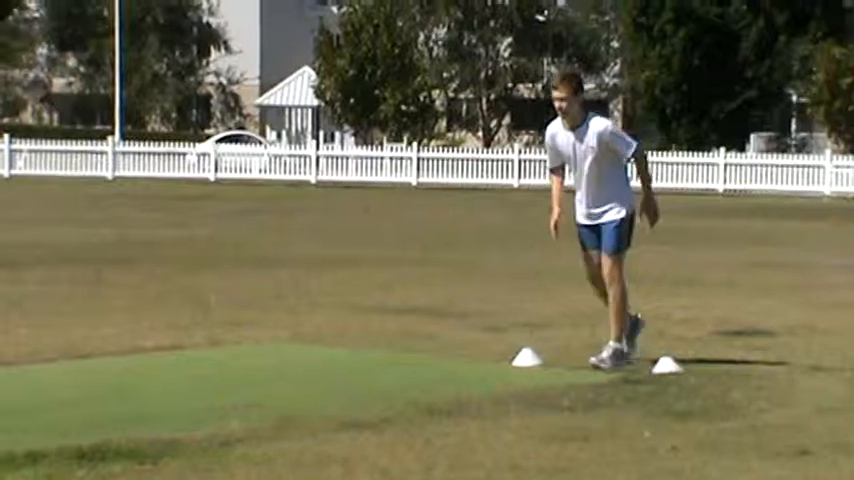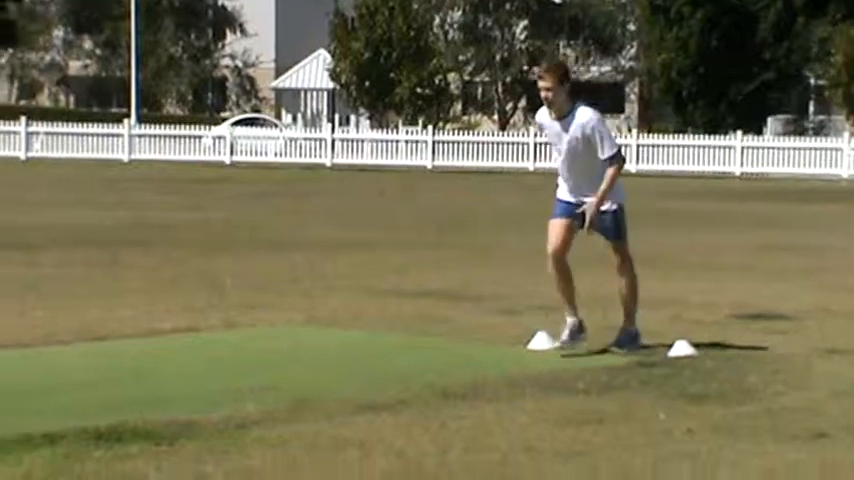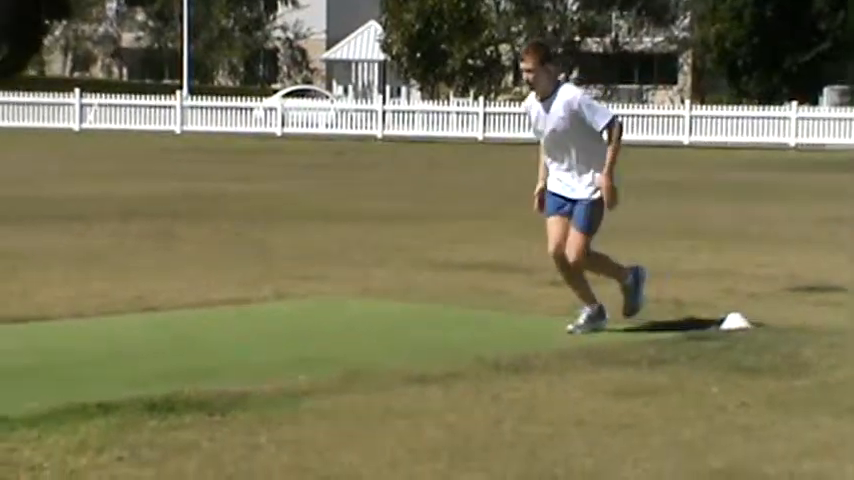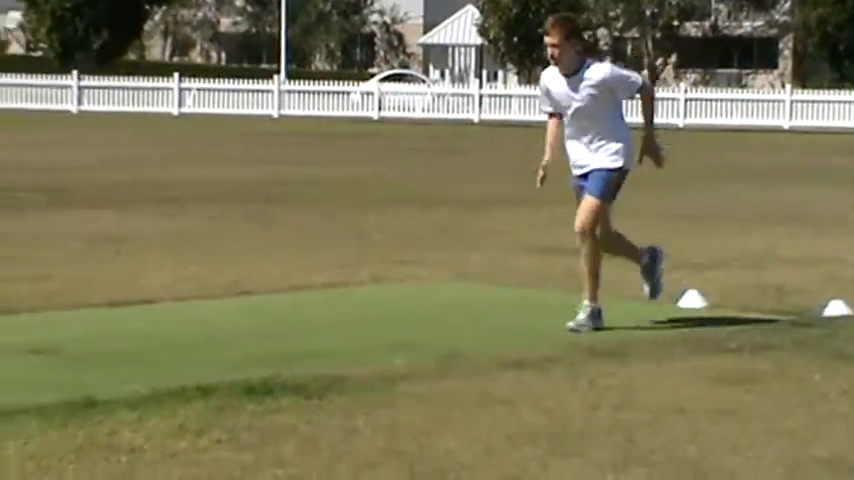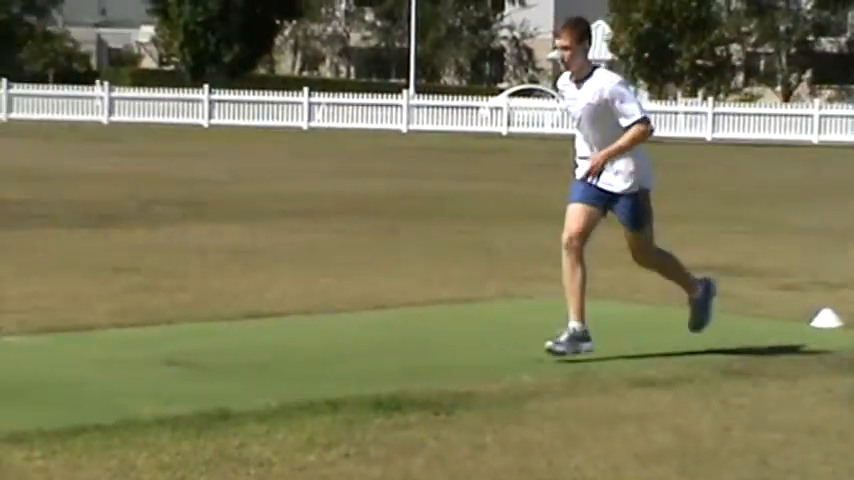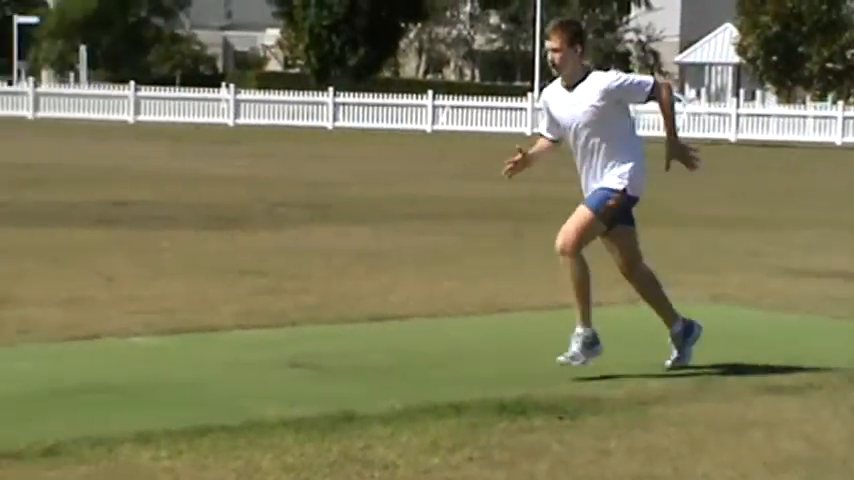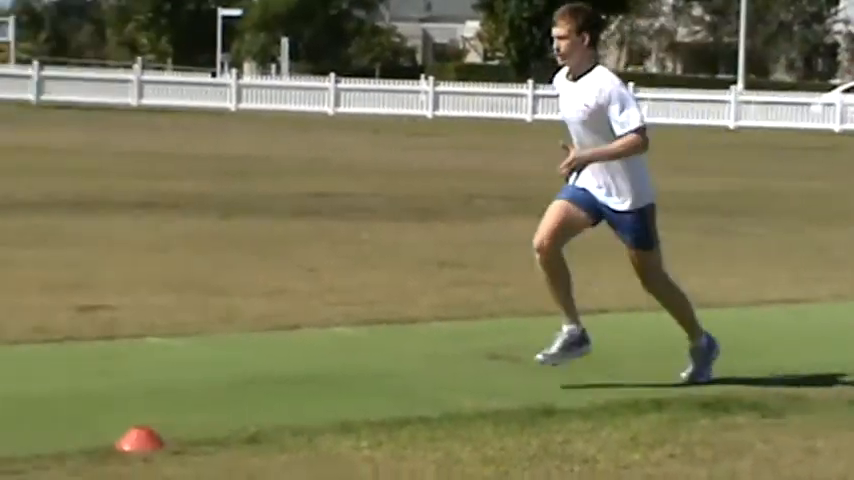
dt=0.3s
person 1, frame 1
left shoulder: (602, 128)
right shoulder: (553, 132)
left elbow: (638, 155)
left wrist: (648, 197)
right wrist: (556, 207)
left hip: (614, 209)
right hip: (585, 212)
left knee: (611, 276)
right knee: (595, 277)
left ankle: (616, 347)
right ankle: (629, 322)
person 1, frame 2
left shoulder: (588, 119)
right shoulder: (542, 117)
left elbow: (617, 160)
left wrist: (597, 199)
left hip: (602, 199)
right hip: (569, 196)
left knee: (621, 262)
right knee: (554, 252)
left ankle: (630, 330)
right ankle: (573, 322)
person 1, frame 3
left shoulder: (574, 98)
right shoulder: (531, 104)
left elbow: (614, 126)
left wrist: (607, 175)
right wrist: (541, 182)
left hip: (590, 185)
right hip: (559, 185)
left knee: (576, 257)
right knee: (556, 251)
left ankle: (629, 277)
right ankle: (592, 310)
person 1, frame 4
left shoulder: (604, 74)
right shoulder: (548, 79)
left elbow: (646, 87)
left wrist: (649, 137)
right wrist: (547, 157)
left hip: (609, 159)
right hip: (580, 163)
left knee: (585, 228)
right knee: (594, 234)
left ankle: (591, 309)
right ankle: (646, 258)
person 1, frame 5
left shoulder: (609, 84)
right shoulder: (565, 84)
left elbow: (643, 128)
left wrist: (604, 156)
left hip: (625, 177)
right hip: (589, 176)
left knee: (644, 255)
right knee: (570, 242)
left ankle: (698, 291)
right ankle: (577, 330)
person 1, frame 6
left shoulder: (608, 83)
right shoulder: (549, 95)
left elbow: (661, 88)
right elbow: (548, 139)
left wrist: (673, 143)
right wrist: (526, 158)
left hip: (622, 180)
right hip: (596, 182)
left knee: (567, 244)
right knee: (630, 267)
left ankle: (586, 335)
right ankle: (680, 329)
person 1, frame 7
left shoulder: (609, 86)
right shoulder: (561, 81)
left elbow: (640, 140)
left wrist: (587, 156)
left hip: (626, 191)
right hip: (587, 184)
left knee: (650, 278)
right knee: (543, 244)
left ankle: (701, 345)
right ankle: (573, 331)
